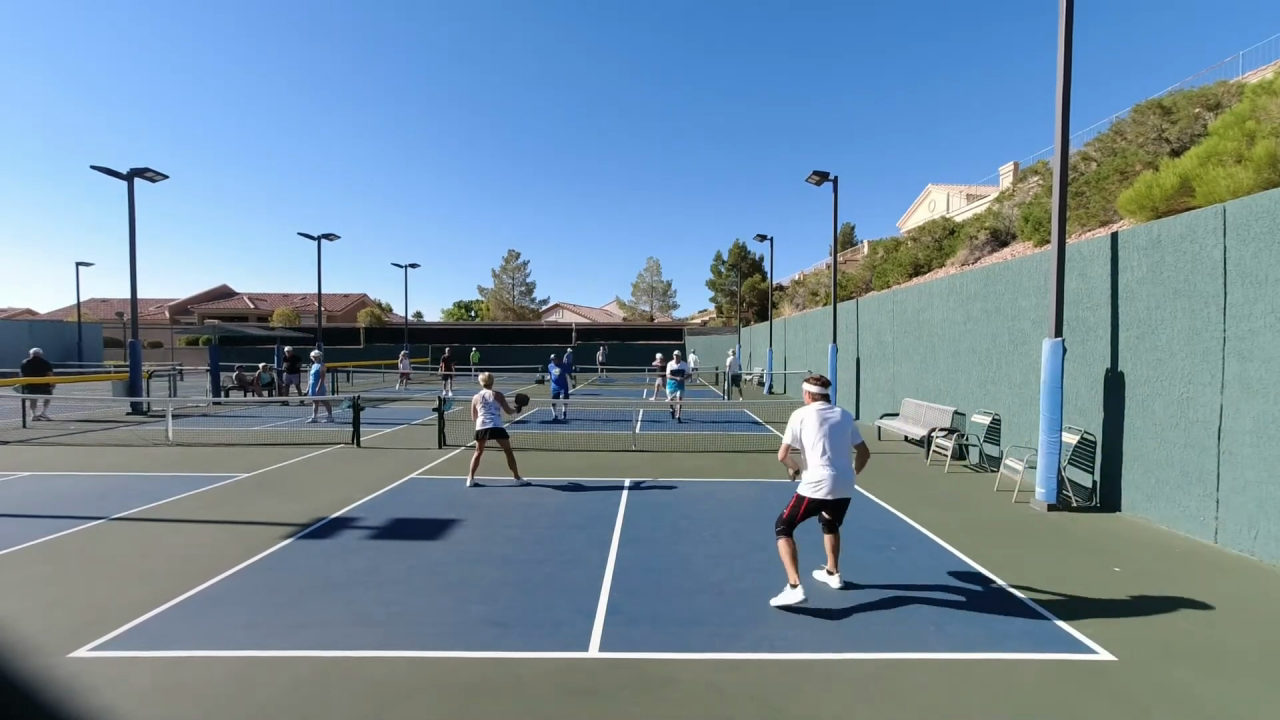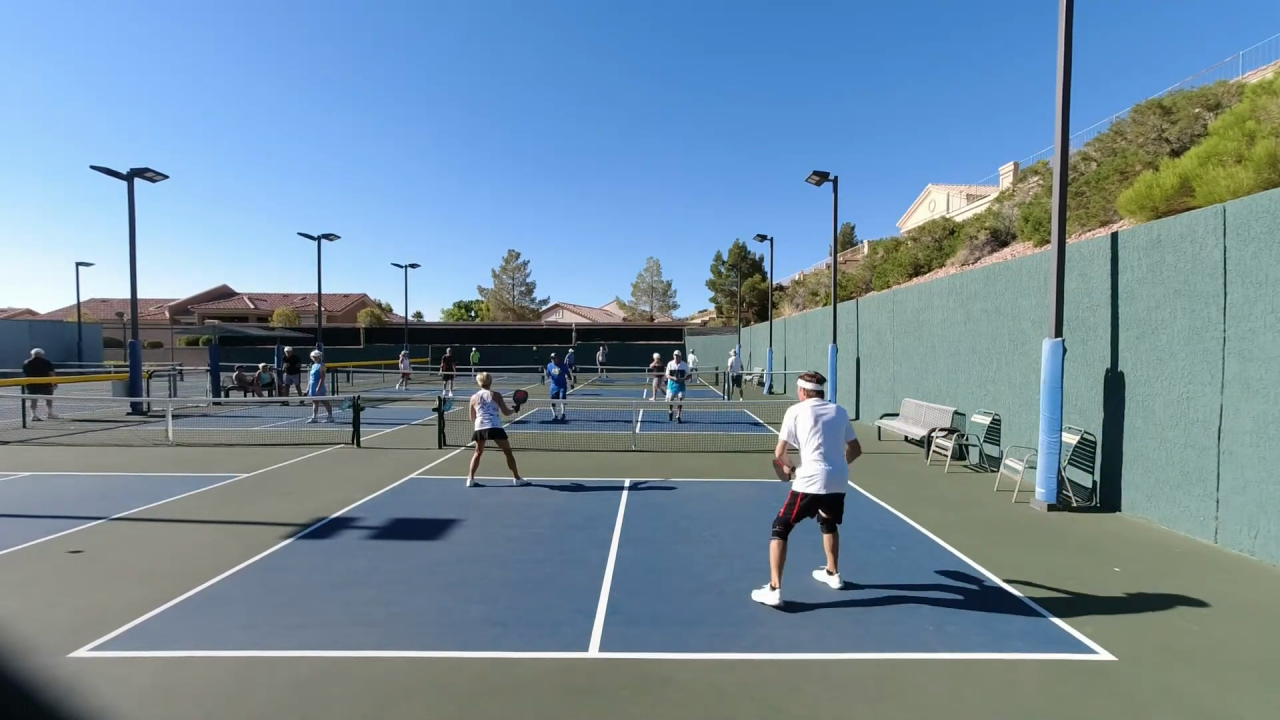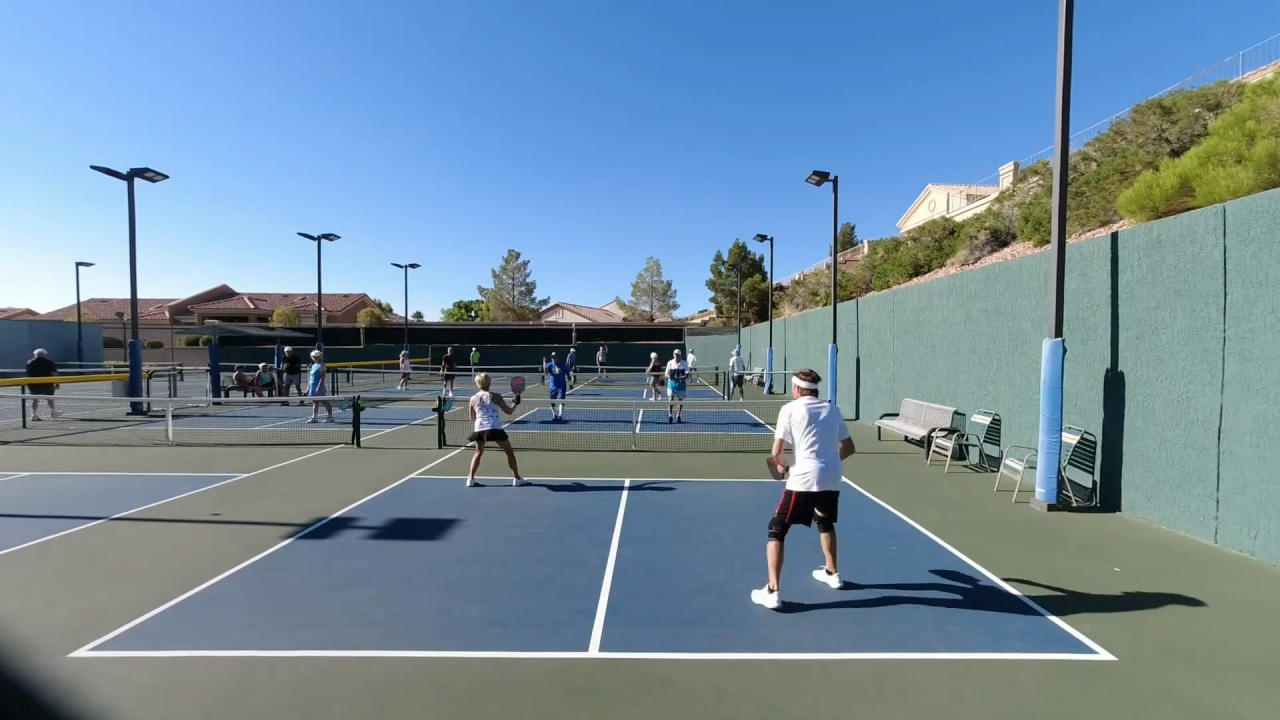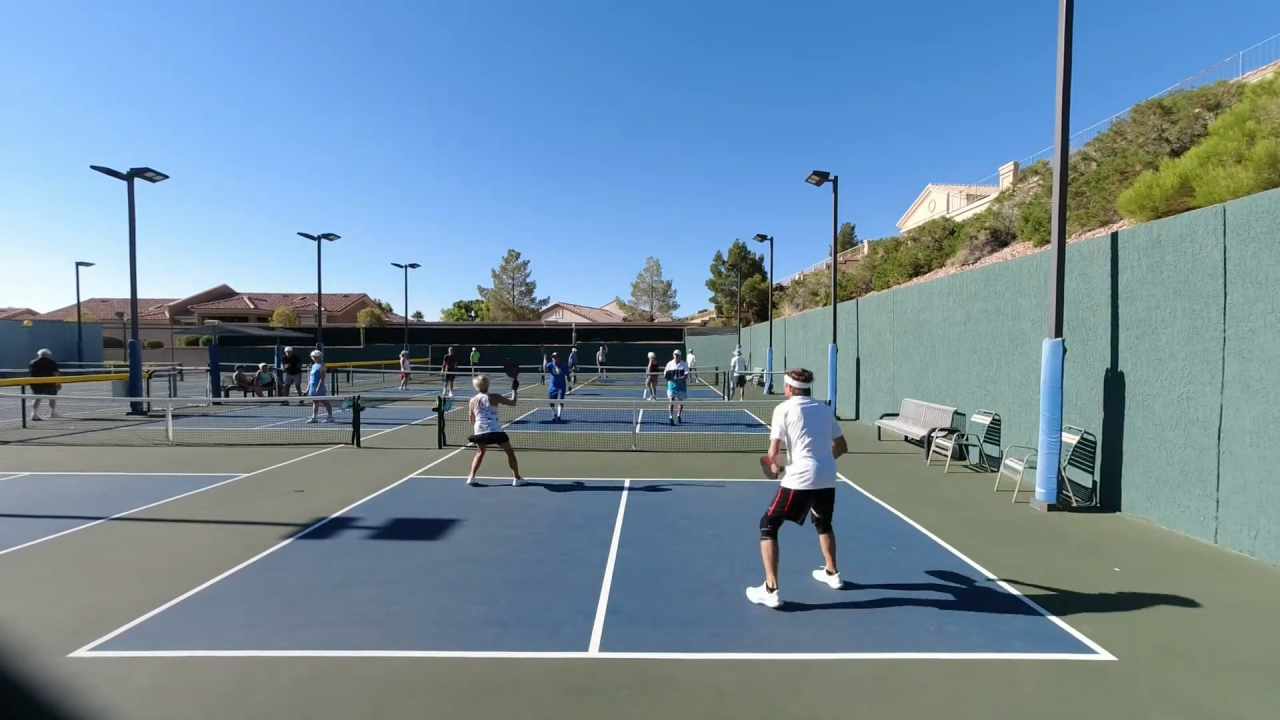
dt=0.1s
person 1, frame 1
left shoulder: (800, 415)
right shoulder: (844, 415)
left elbow: (783, 456)
right elbow: (863, 453)
left wrist: (795, 467)
left hip: (816, 485)
right hip: (844, 486)
left knee: (783, 528)
right knee: (830, 522)
left ankle: (794, 587)
right ankle: (832, 572)
person 1, frame 2
left shoulder: (796, 411)
right shoulder: (840, 412)
left elbow: (780, 453)
right elbow: (855, 450)
left wrist: (790, 467)
left hip: (811, 480)
right hip: (838, 482)
left knee: (780, 529)
right knee: (827, 522)
left ankle: (775, 588)
right ankle: (832, 573)
person 1, frame 3
left shoulder: (789, 409)
right shoulder: (833, 410)
left elbow: (777, 452)
right elbow: (849, 448)
left wrist: (784, 467)
left hip: (803, 480)
right hip: (831, 479)
left knee: (776, 529)
right knee: (825, 522)
left ankle: (772, 591)
right ankle: (831, 572)
person 1, frame 4
left shoulder: (784, 409)
right shoulder: (825, 409)
left elbow: (773, 452)
right elbow: (841, 447)
left wrist: (778, 466)
left hip: (799, 478)
right hip: (827, 478)
left knee: (768, 526)
right knee: (822, 523)
left ankle: (770, 589)
right ankle: (832, 573)
